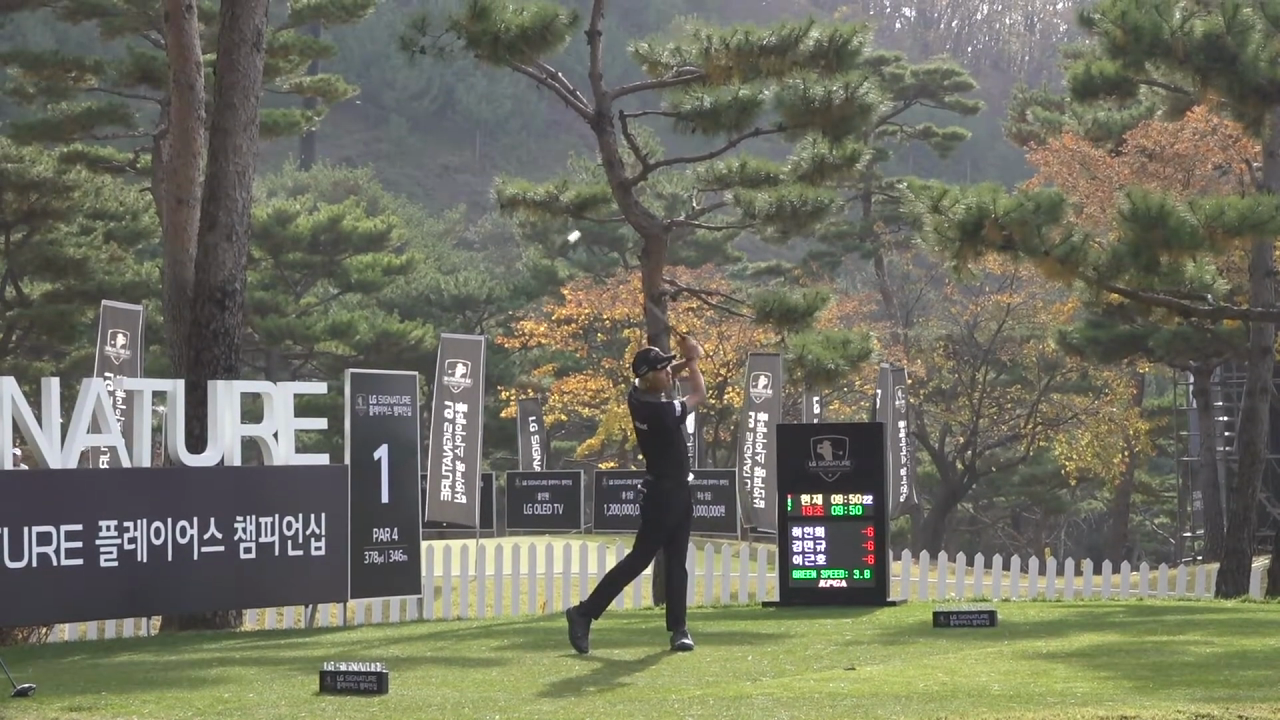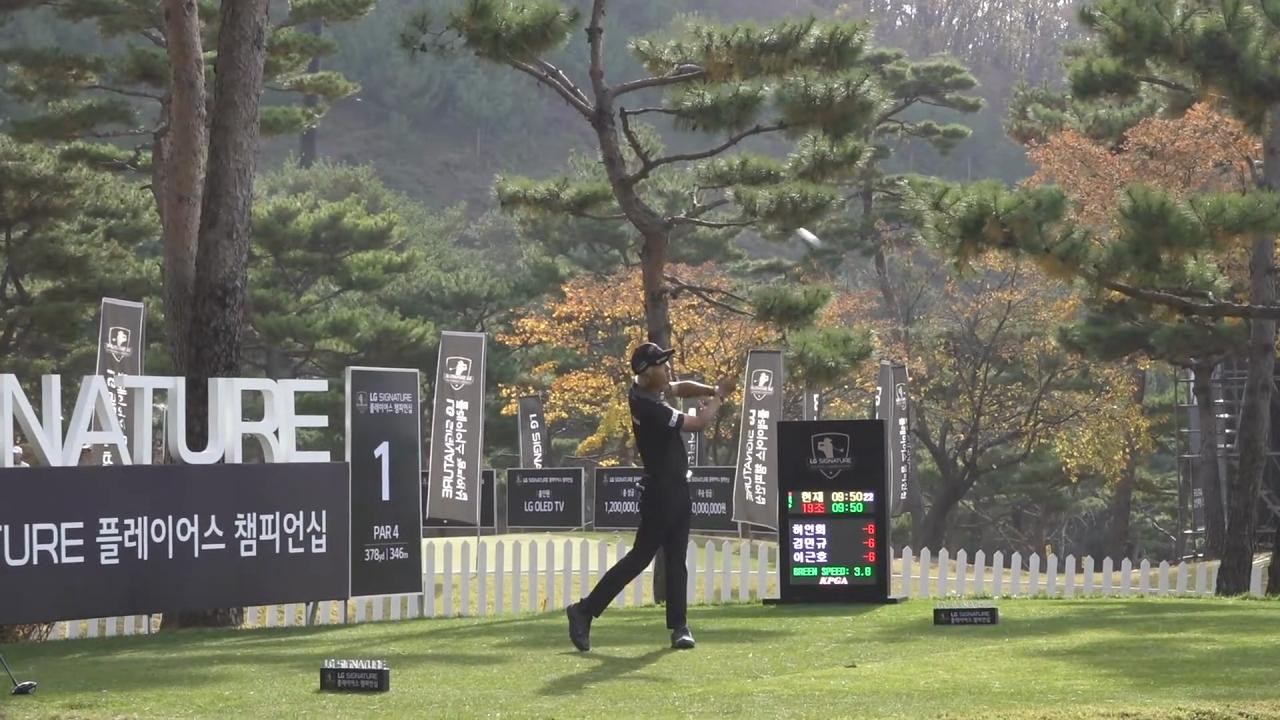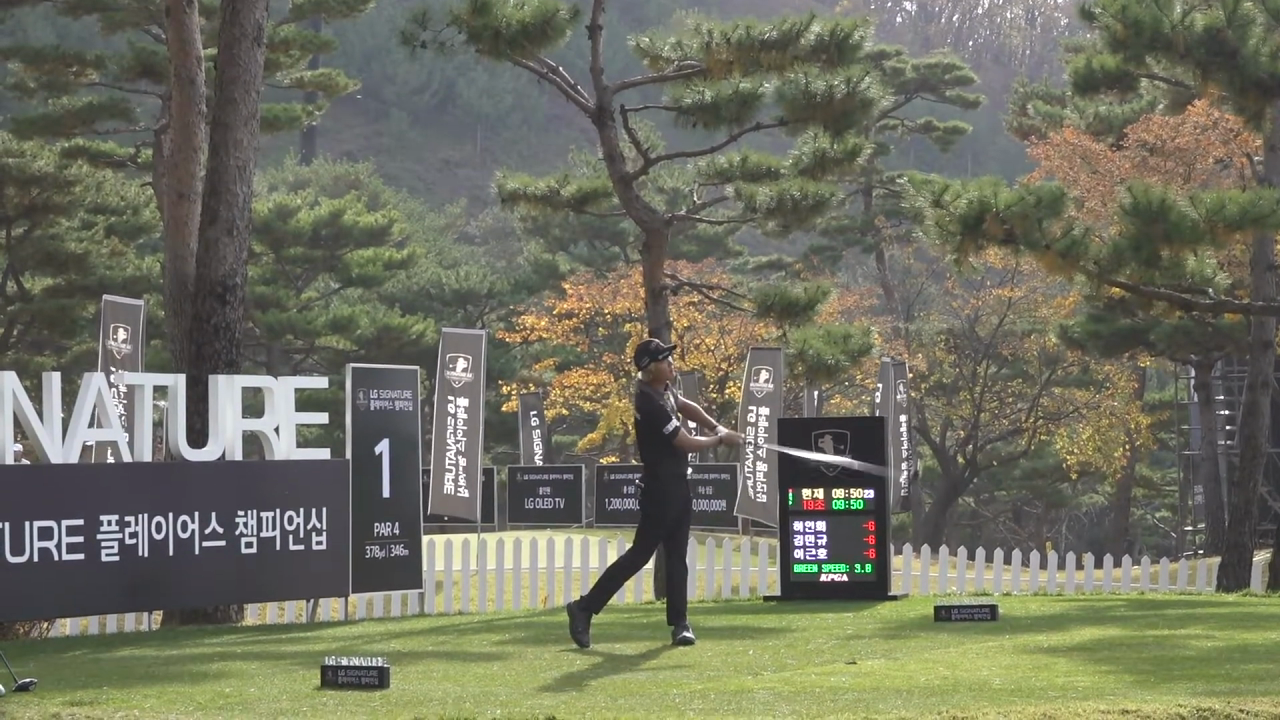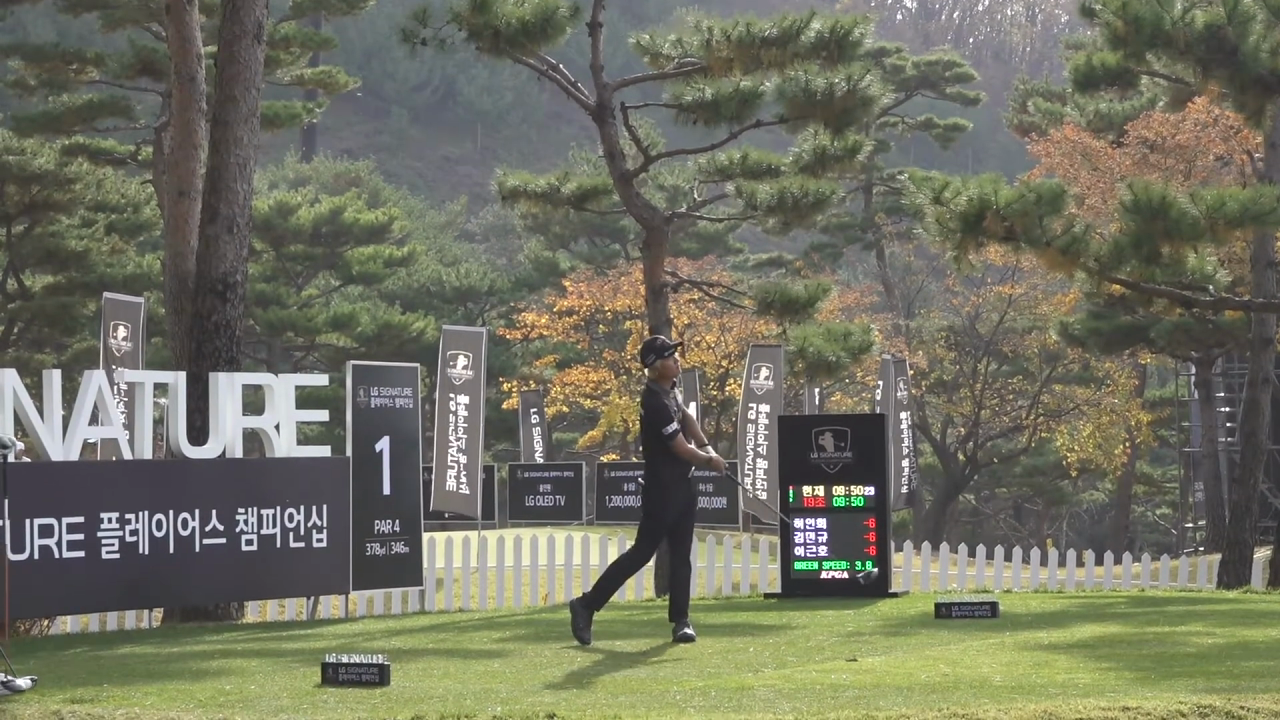
dt=0.2s
person 1, frame 1
left shoulder: (639, 392)
right shoulder: (655, 409)
left elbow: (672, 376)
right elbow: (697, 398)
left wrist: (687, 358)
right wrist: (693, 361)
left hip: (677, 490)
right hip: (663, 492)
left knee: (677, 561)
right knee: (639, 559)
left ankle: (678, 628)
right ankle: (584, 613)
person 1, frame 2
left shoulder: (646, 389)
right shoulder: (651, 407)
left elbow: (681, 387)
right elbow: (695, 423)
left wrist: (713, 390)
right wrist: (718, 398)
left hip: (675, 487)
right hip: (661, 490)
left knee: (676, 559)
right knee: (640, 556)
left ankle: (678, 625)
right ankle: (584, 610)
person 1, frame 3
left shoulder: (658, 388)
right shoulder: (652, 405)
left elbow: (685, 407)
right elbow: (687, 444)
left wrist: (717, 428)
right wrist: (720, 440)
left hip: (677, 484)
right hip: (661, 488)
left knee: (677, 556)
right knee: (640, 553)
left ankle: (679, 622)
right ankle: (585, 607)
person 1, frame 4
left shoulder: (669, 386)
right shoulder: (656, 402)
left elbow: (686, 416)
right elbow: (682, 450)
left wrist: (707, 447)
right wrist: (709, 460)
left hip: (682, 482)
right hip: (662, 485)
left knee: (681, 554)
right knee: (641, 552)
left ankle: (680, 620)
right ankle: (587, 605)
